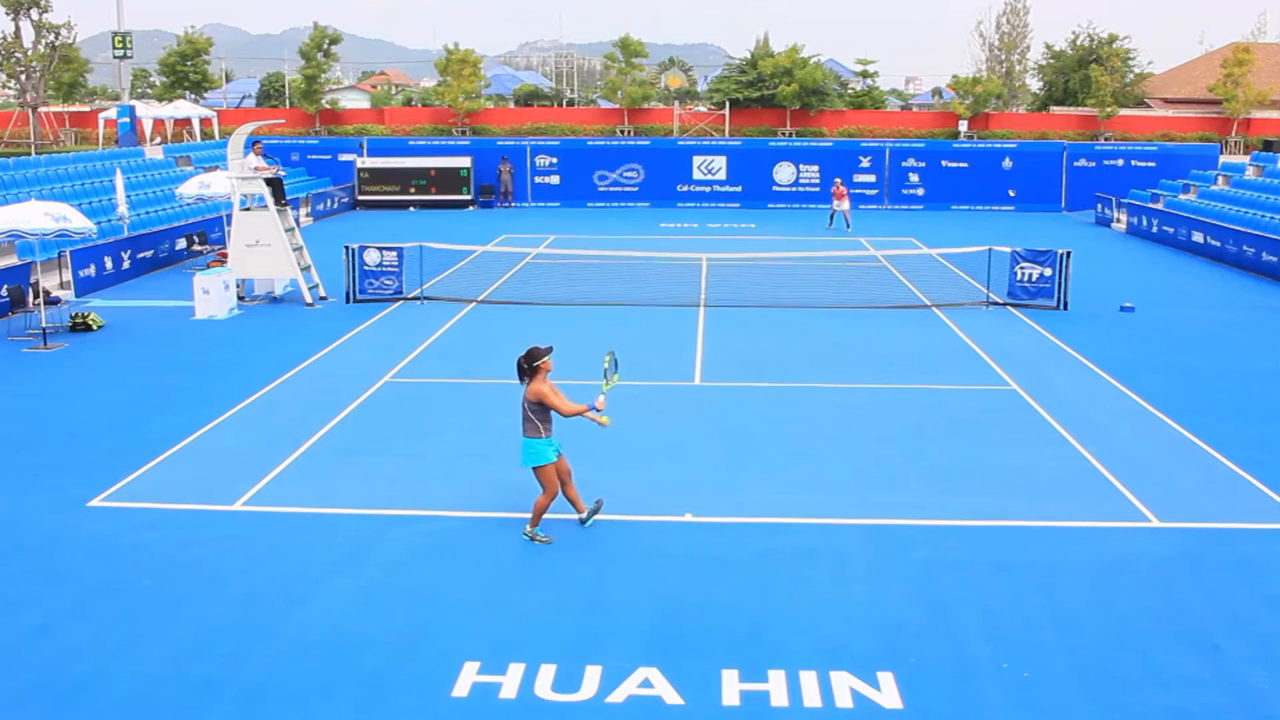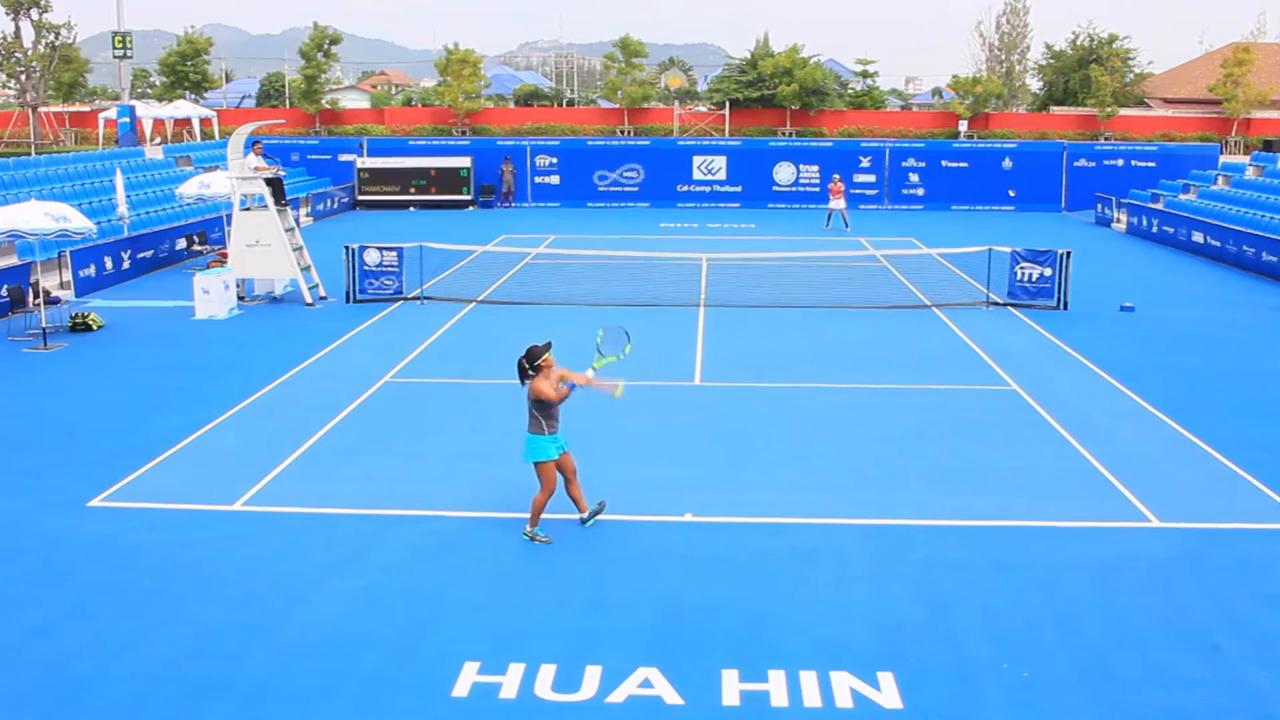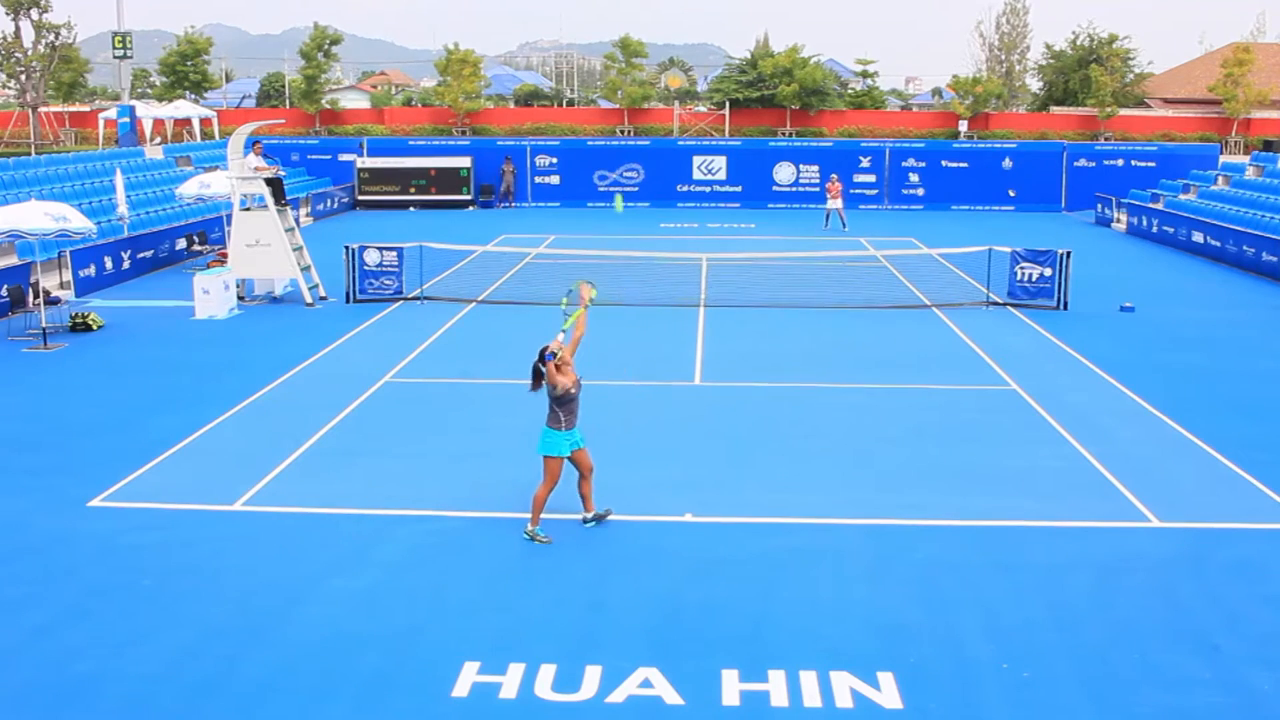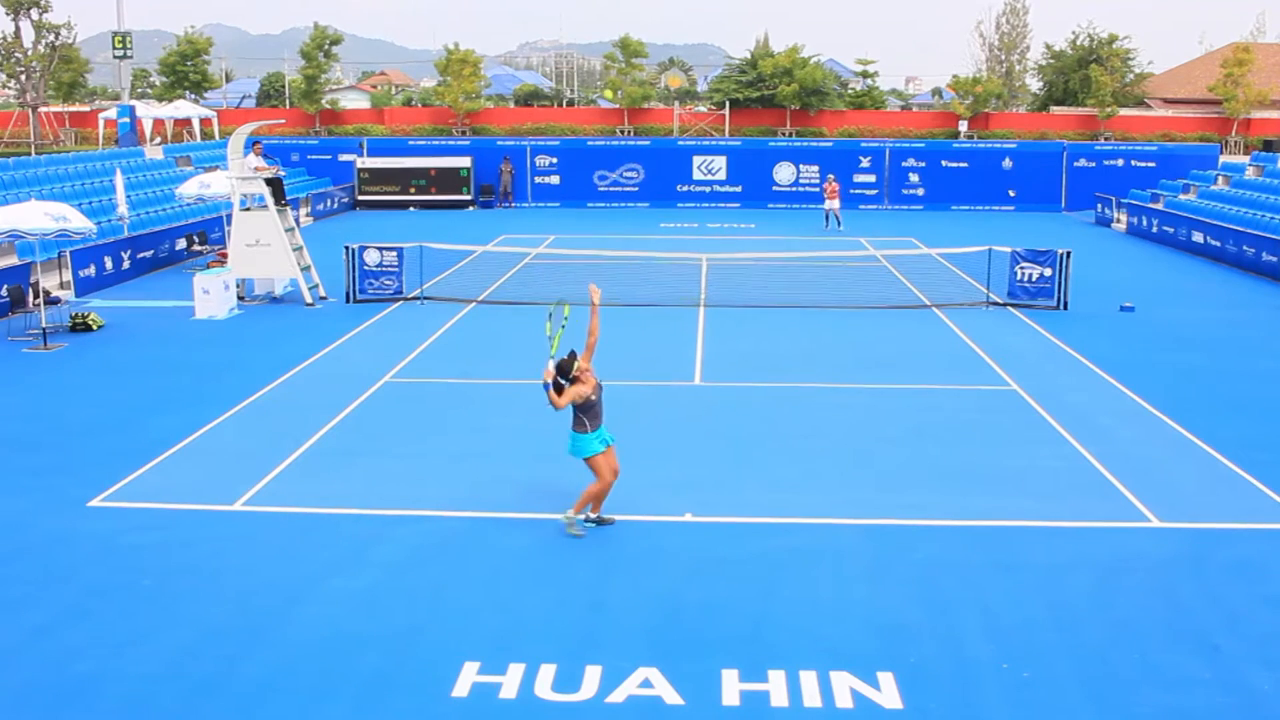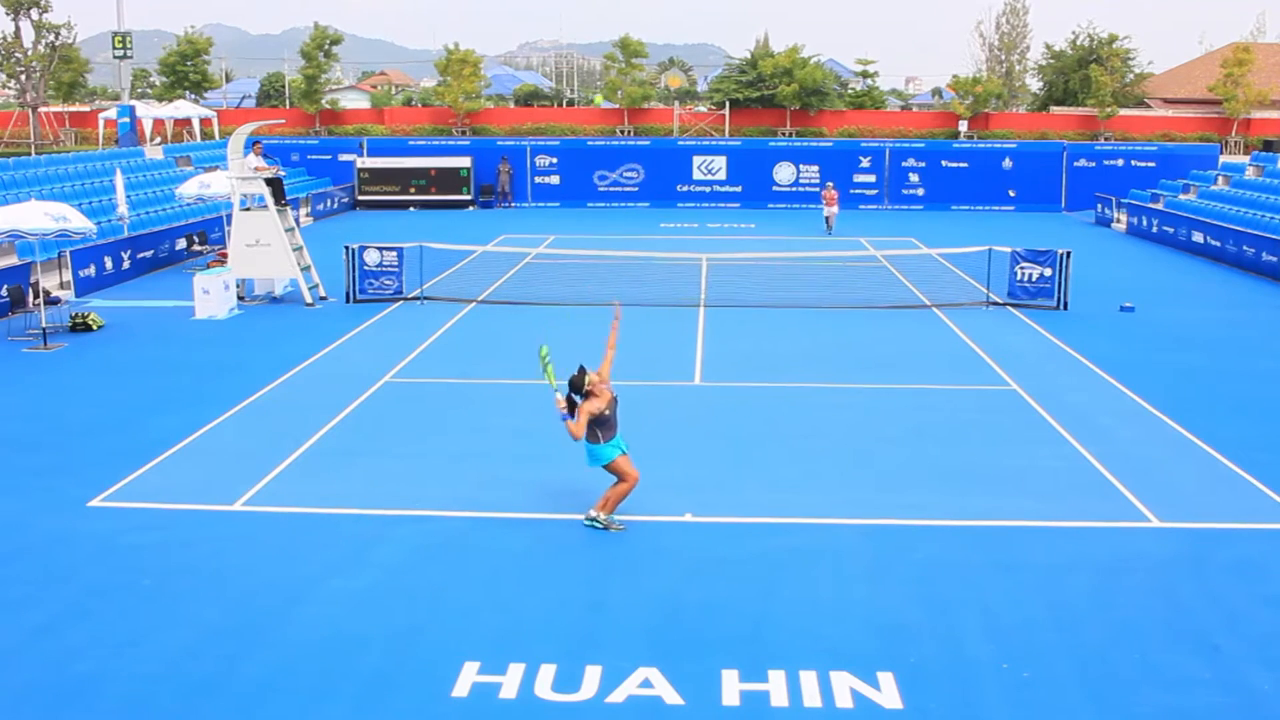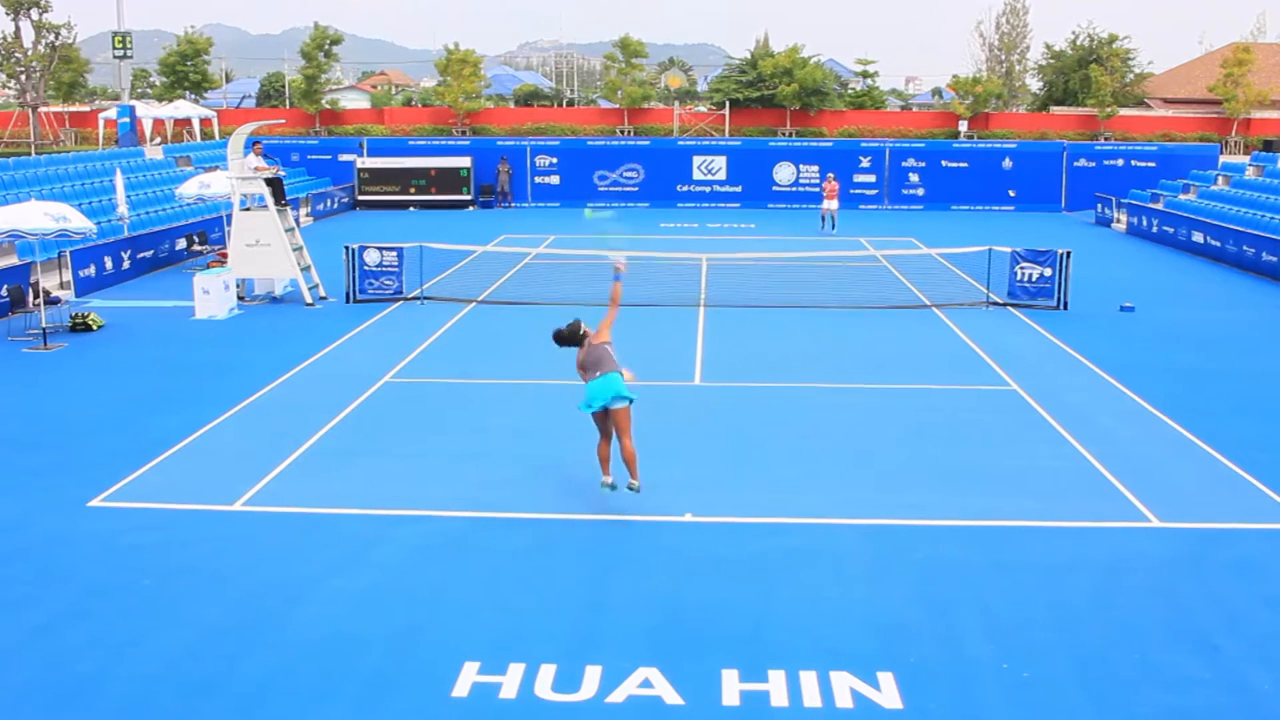
dt=0.3s
person 1, frame 1
left shoulder: (546, 382)
right shoulder: (539, 388)
left elbow: (567, 404)
right elbow: (565, 411)
left wrist: (593, 416)
right wrist: (592, 406)
left hip: (547, 441)
right hip: (537, 445)
left knee: (566, 477)
right knee: (551, 491)
left ankle: (583, 514)
right ankle: (531, 529)
person 1, frame 2
left shoulder: (555, 374)
right shoulder: (538, 386)
left elbow: (580, 379)
right elbow: (557, 398)
right wrist: (573, 384)
left hip: (554, 437)
right hip: (540, 441)
left knee: (571, 474)
right knee: (548, 488)
left ankle: (585, 513)
right ankle: (531, 529)
person 1, frame 3
left shoulder: (568, 370)
right shoulder: (557, 384)
left elbow: (577, 334)
right elbow: (551, 378)
left wrist: (584, 306)
right wrist: (548, 358)
left hip: (571, 434)
right hip: (556, 436)
left knee: (587, 469)
right knee: (549, 483)
left ankle: (589, 514)
right ankle: (531, 528)
person 1, frame 4
left shoulder: (588, 371)
right shoulder: (575, 391)
left elbow: (592, 337)
right elbow: (558, 404)
left wrist: (595, 306)
right wrist: (548, 385)
left hip: (598, 432)
right hip: (585, 438)
left knee: (612, 471)
right knee: (605, 480)
left ankle: (592, 515)
right ankle: (572, 516)
person 1, frame 5
left shoulder: (602, 382)
right shoulder: (589, 407)
left elbow: (610, 349)
right elbow: (577, 435)
left wrist: (615, 321)
right wrist: (565, 415)
left hip: (612, 443)
right hip: (600, 447)
left knee: (625, 478)
right knee: (631, 477)
left ankle: (594, 514)
right ankle: (602, 516)
person 1, frame 6
left shoulder: (580, 358)
right shoulder: (598, 338)
right elbow: (614, 304)
right wrist: (618, 277)
left hip: (594, 393)
right hip: (612, 388)
left knee: (605, 438)
right knee: (625, 439)
left ankle: (606, 478)
right ankle: (633, 481)
